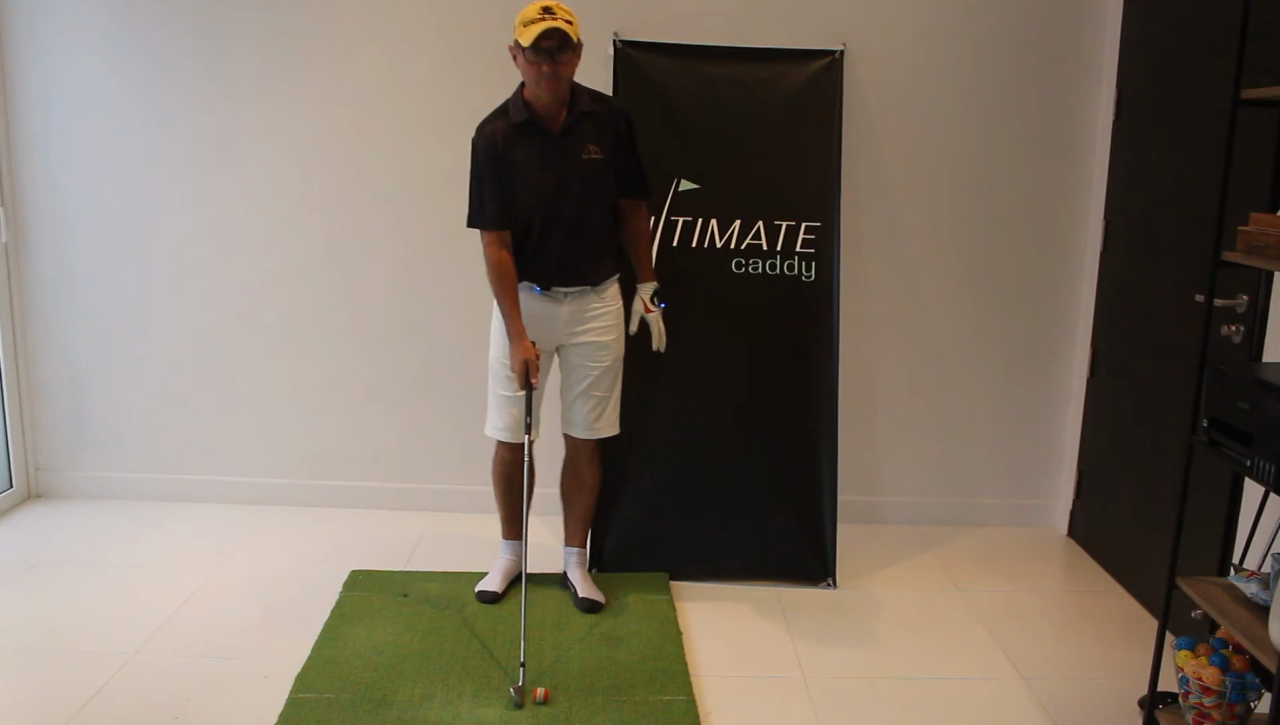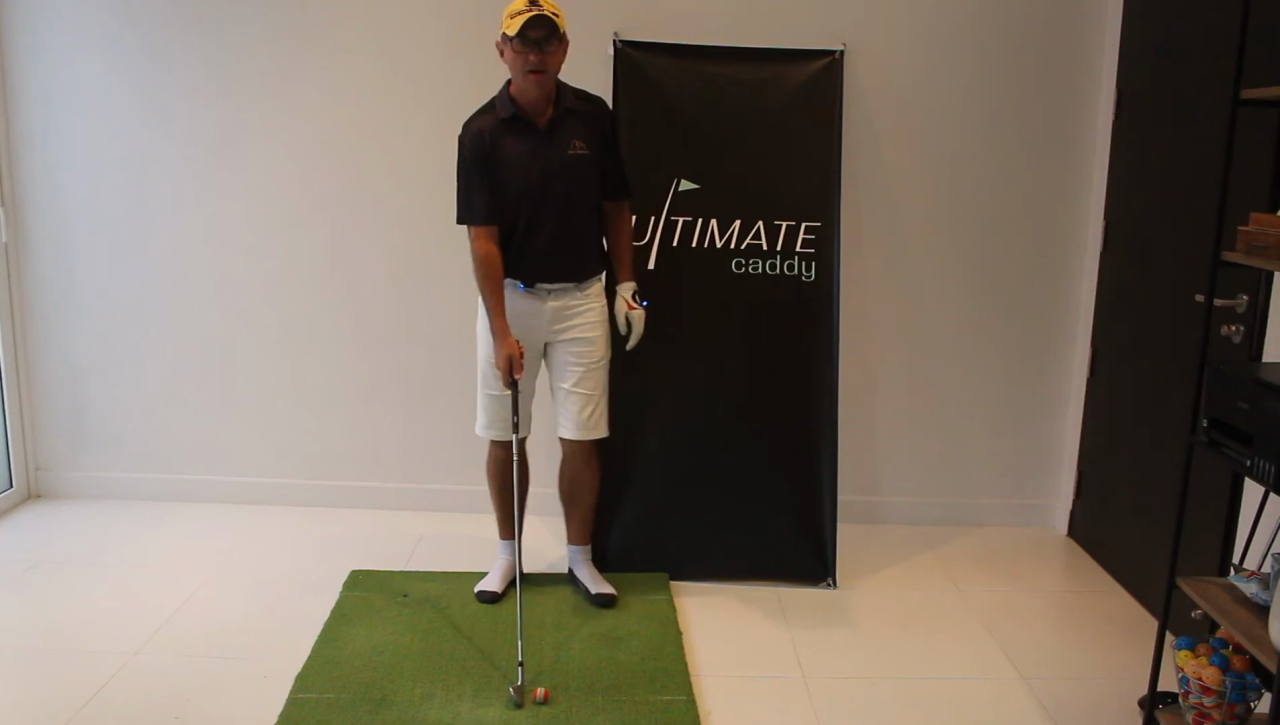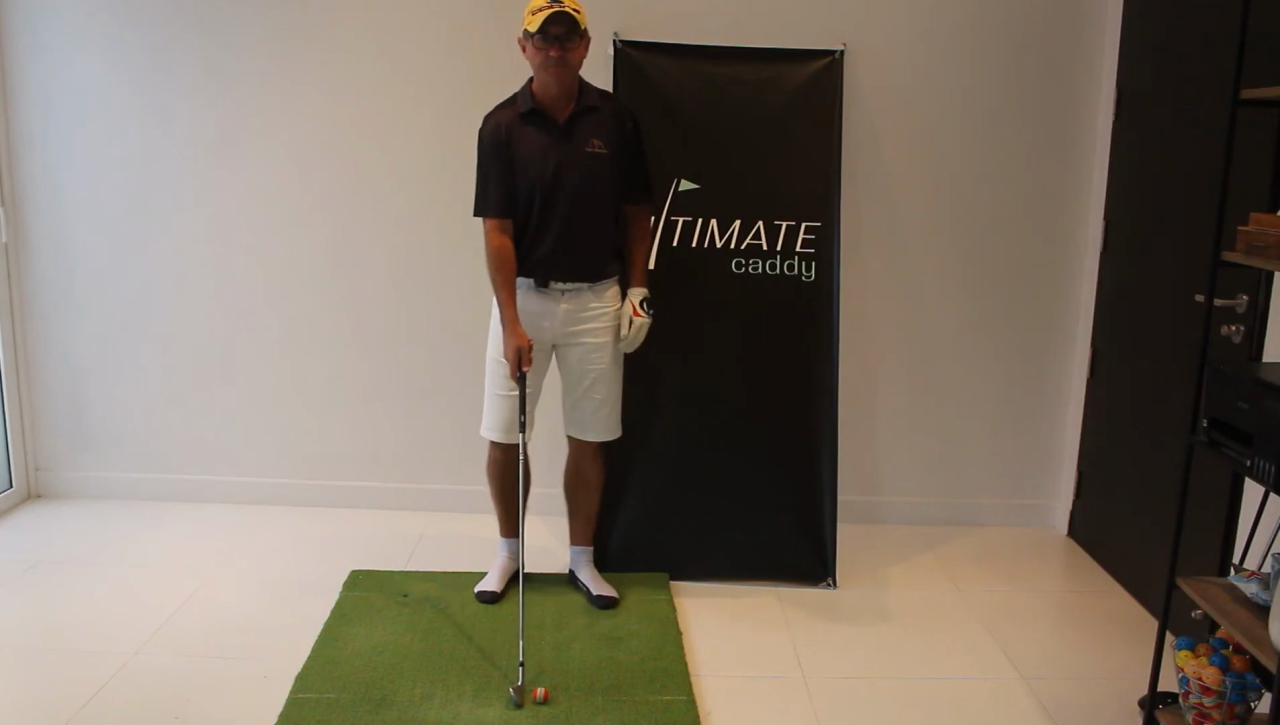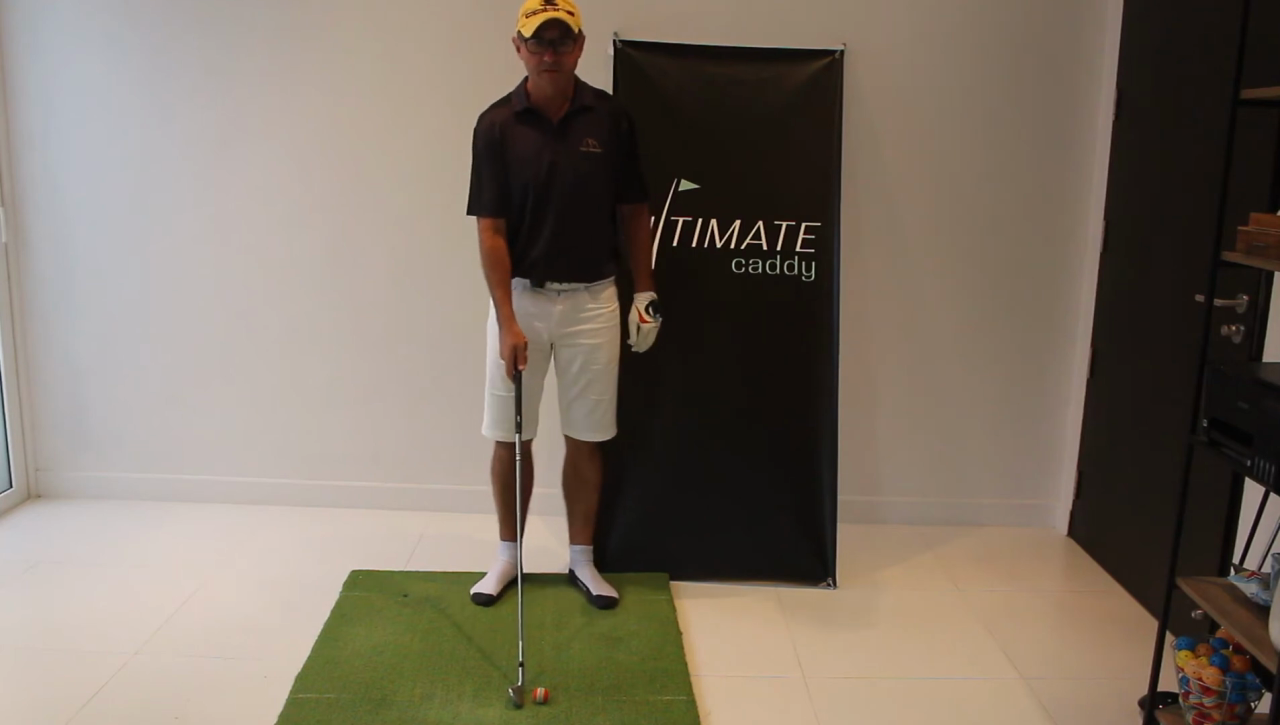
dt=0.4s
person 1, frame 1
left shoulder: (609, 119)
right shoulder: (495, 135)
left elbow: (632, 207)
right elbow: (495, 244)
left wrist: (647, 285)
right wrist: (517, 336)
left hip: (597, 301)
right hip: (524, 300)
left knee: (584, 438)
right knee: (511, 438)
left ankle: (575, 560)
right ankle: (510, 553)
person 1, frame 2
left shoulder: (594, 116)
right shoulder: (482, 131)
left elbow: (615, 207)
right elbow: (483, 239)
left wrist: (626, 286)
right wrist: (501, 332)
left hip: (582, 299)
right hip: (511, 299)
left knee: (581, 439)
right knee: (503, 437)
left ankle: (581, 558)
right ankle: (508, 553)
person 1, frame 3
left shoulder: (616, 118)
right shoulder: (502, 125)
left elbow: (636, 212)
right elbow: (497, 230)
left wrist: (636, 291)
right wrist: (511, 324)
left hip: (597, 301)
right hip: (524, 297)
left knee: (589, 438)
right knee: (503, 438)
left ankle: (582, 559)
right ankle: (508, 551)
person 1, frame 4
left shoulder: (611, 117)
right shoulder: (496, 125)
left elbow: (632, 212)
right elbow: (491, 230)
left wrist: (645, 291)
right wrist: (507, 322)
left hip: (593, 299)
right hip: (521, 297)
left knee: (586, 437)
right knee: (509, 438)
left ankle: (582, 559)
right ankle: (508, 554)
